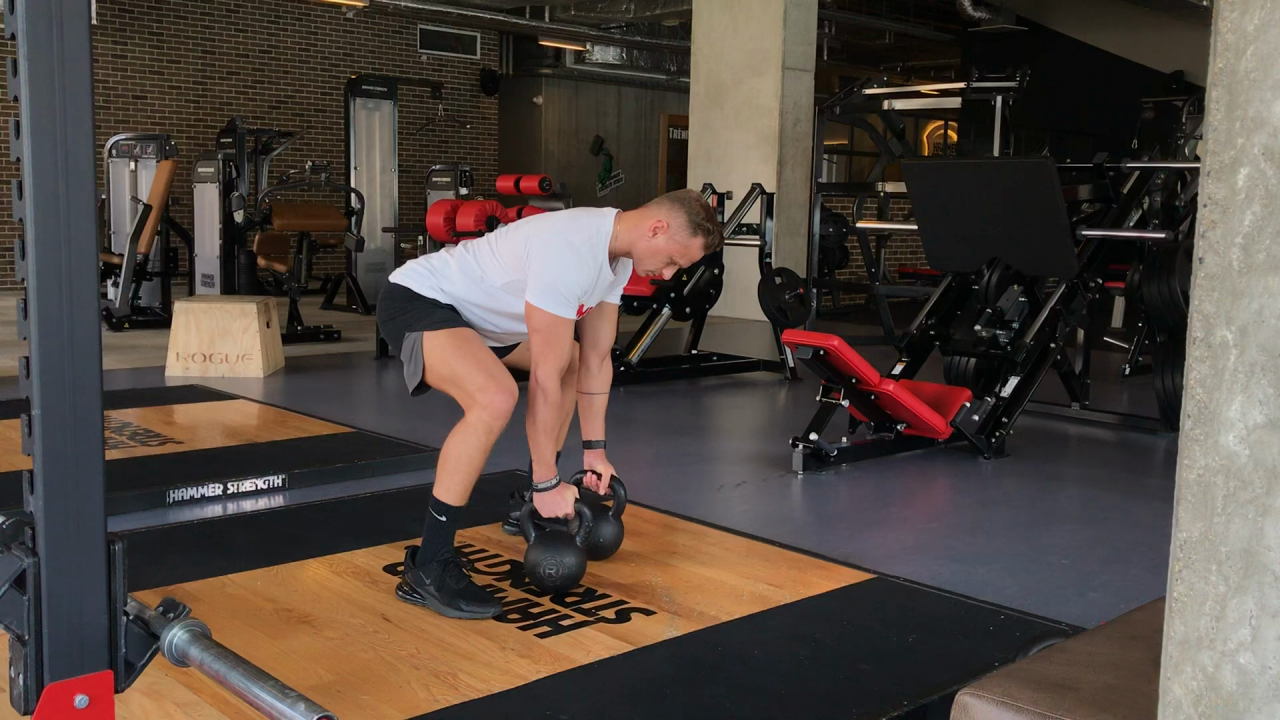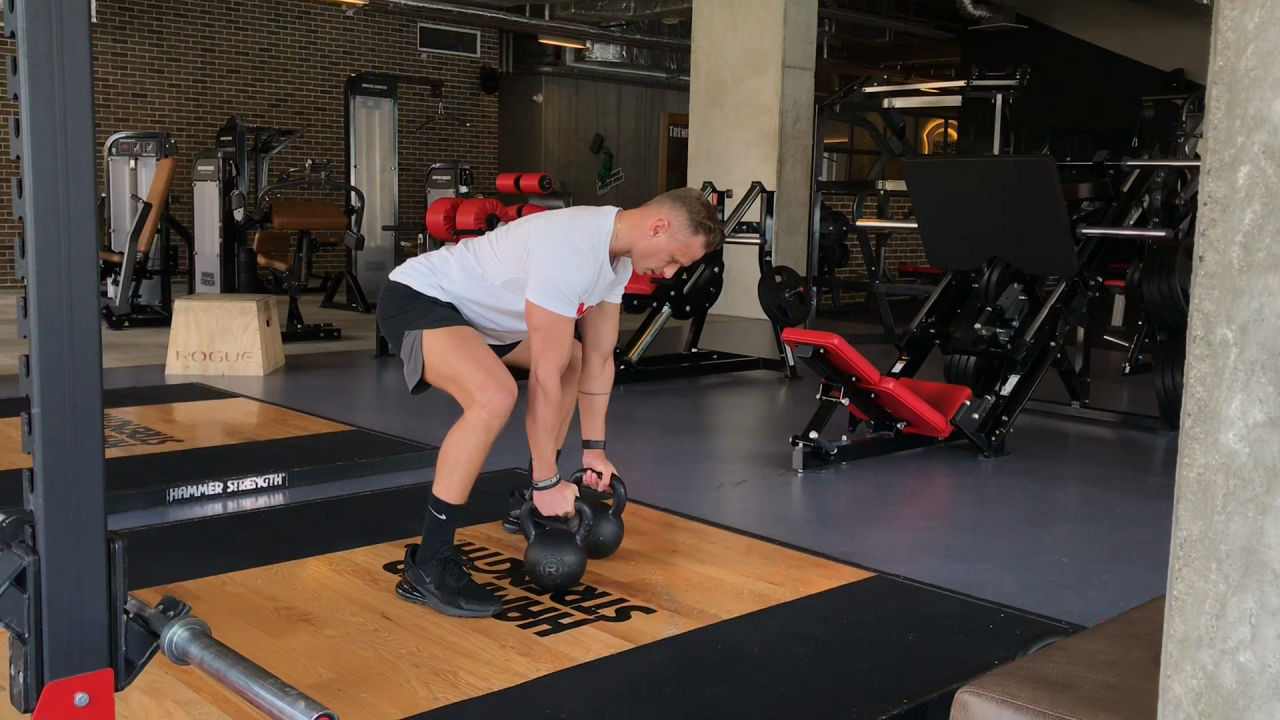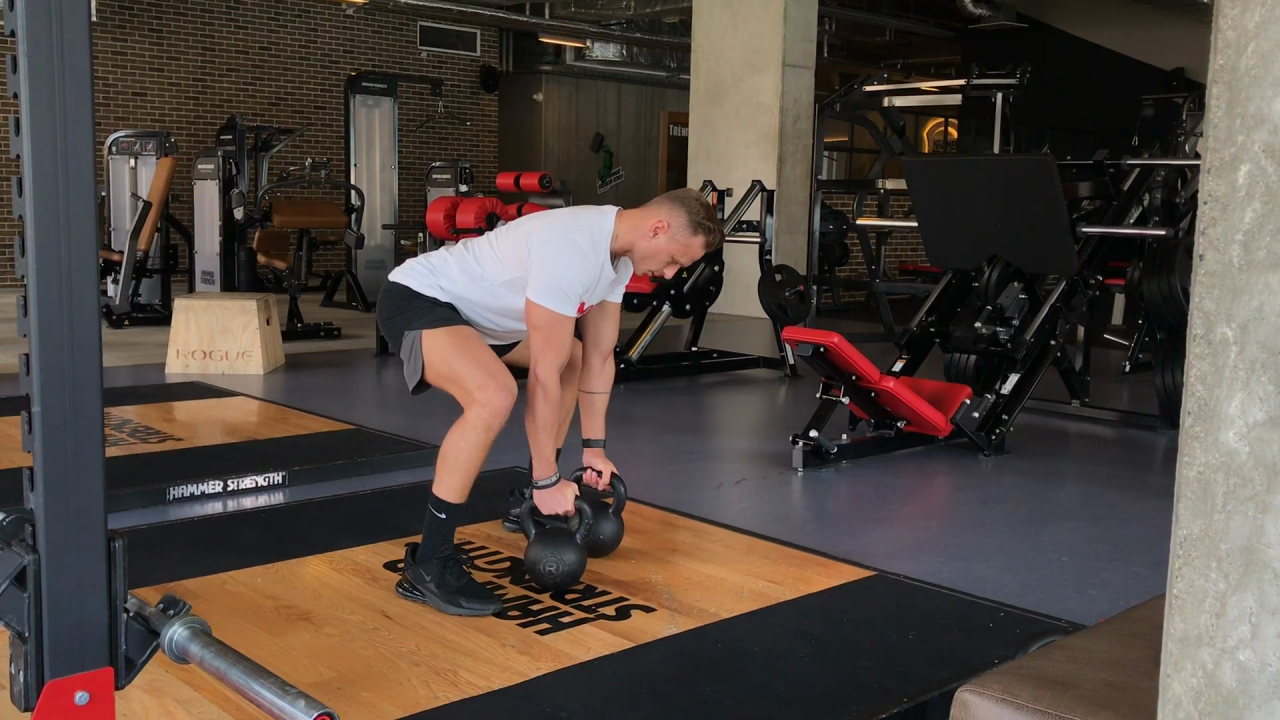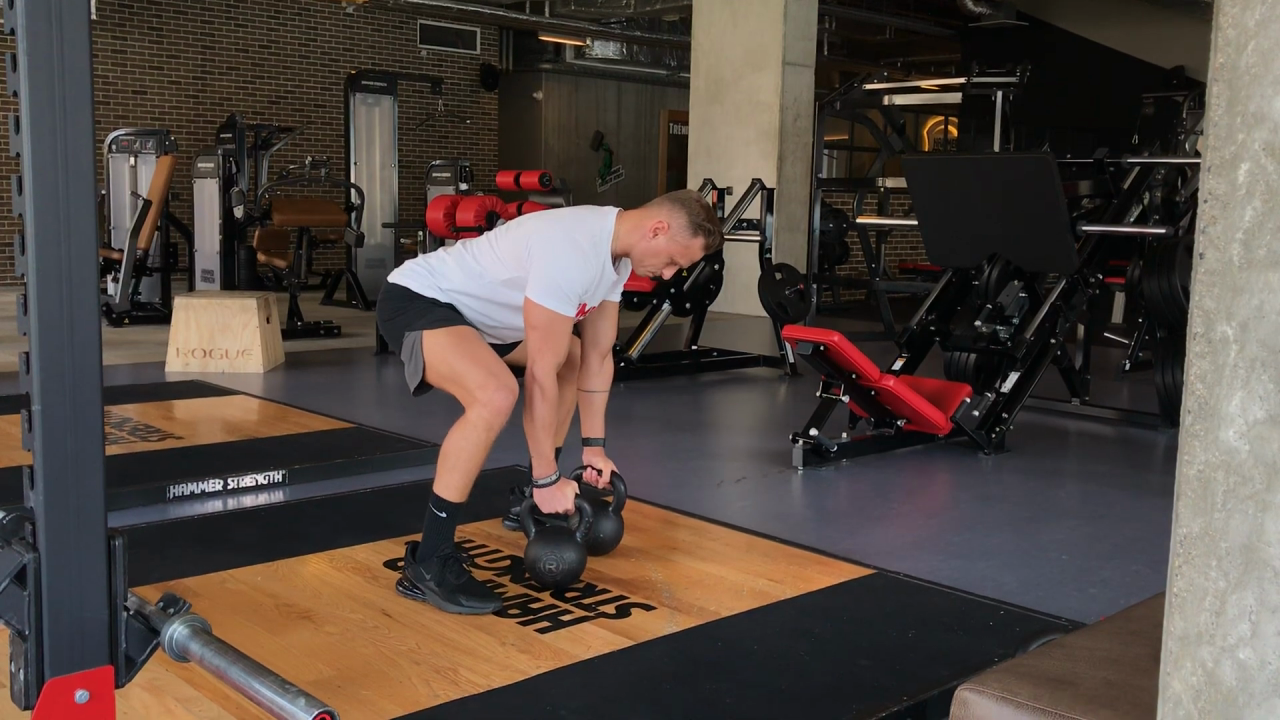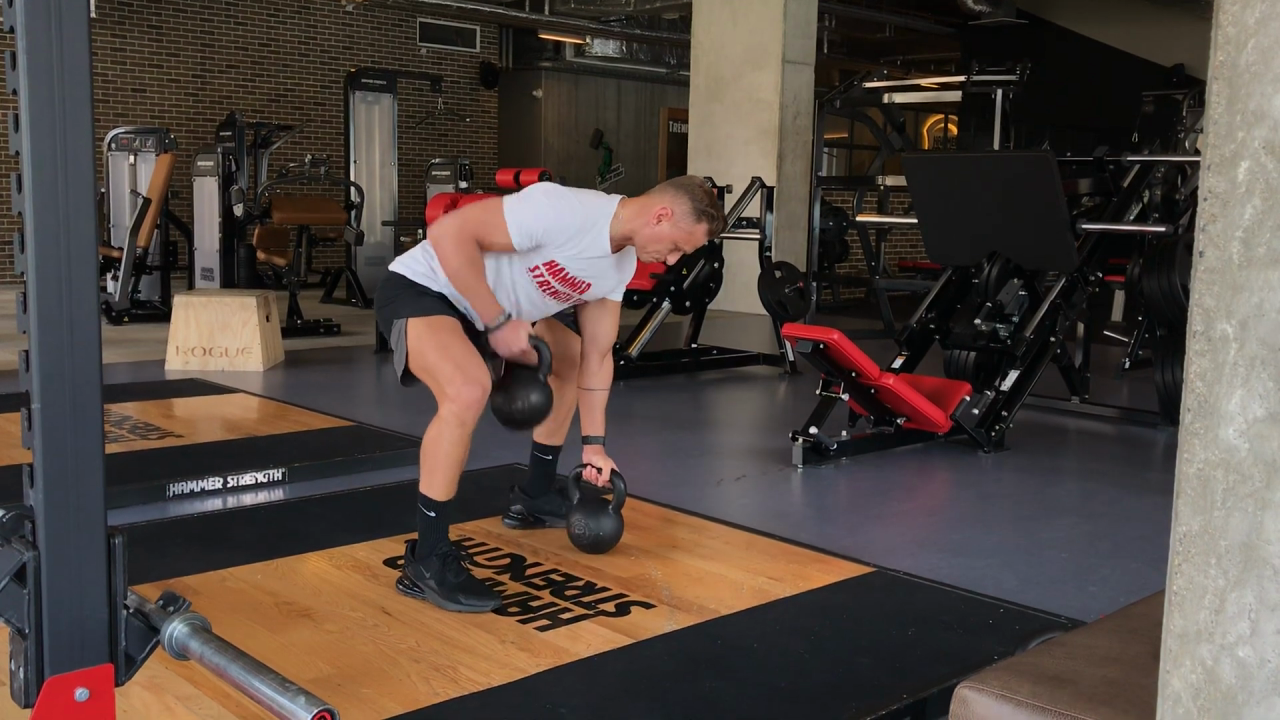
dt=0.5s
person 1, frame 1
left shoulder: (615, 254)
right shoulder: (570, 252)
left elbow: (595, 359)
right elbow: (545, 378)
left wrist: (595, 449)
right wrist: (548, 482)
left hip: (470, 306)
right hip: (417, 298)
left knee: (570, 360)
right knee: (495, 398)
left ankle: (530, 502)
right ankle: (429, 568)
person 1, frame 2
left shoulder: (617, 252)
right shoulder: (571, 250)
left elbow: (598, 357)
right elbow: (545, 377)
left wrist: (594, 449)
right wrist: (547, 481)
left hip: (472, 306)
right hip: (416, 295)
left knee: (573, 358)
right knee: (493, 396)
left ankle: (529, 501)
right ankle: (428, 566)
person 1, frame 3
left shoulder: (617, 253)
right shoulder: (572, 250)
left elbow: (598, 357)
right elbow: (544, 375)
left wrist: (595, 447)
right wrist: (547, 480)
left hip: (470, 304)
right hip: (418, 297)
left knee: (572, 357)
right knee: (494, 396)
left ankle: (529, 499)
right ankle: (429, 565)
person 1, frame 4
left shoulder: (616, 253)
right shoulder: (572, 250)
left elbow: (596, 356)
right elbow: (541, 375)
left wrist: (594, 446)
right wrist: (547, 478)
left hip: (472, 307)
right hip: (417, 298)
left knee: (573, 358)
right knee: (495, 394)
left ankle: (528, 499)
right ankle: (429, 563)
person 1, frame 5
left shoulder: (622, 259)
right shoulder: (563, 211)
left elbow: (597, 355)
right elbow: (447, 232)
left wrist: (594, 445)
right wrist: (497, 323)
right hip: (421, 286)
left knee: (572, 359)
right knee: (469, 390)
left ankle: (533, 496)
right ankle: (428, 561)
